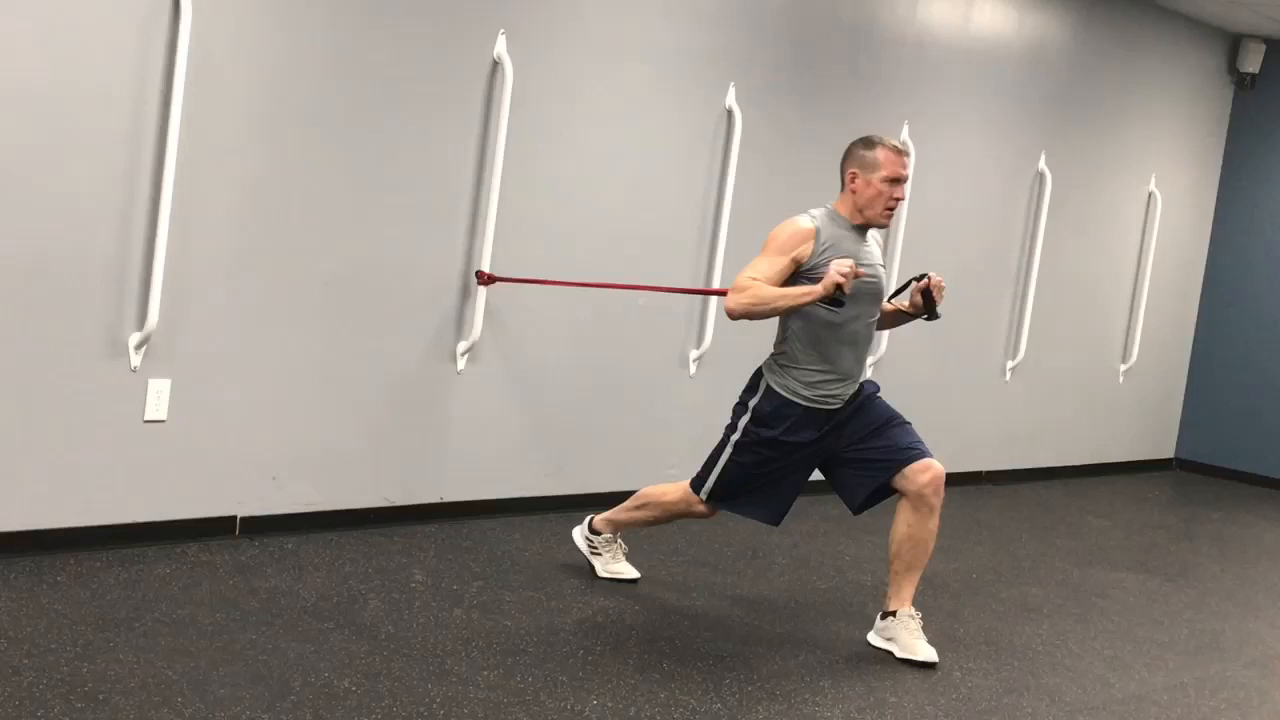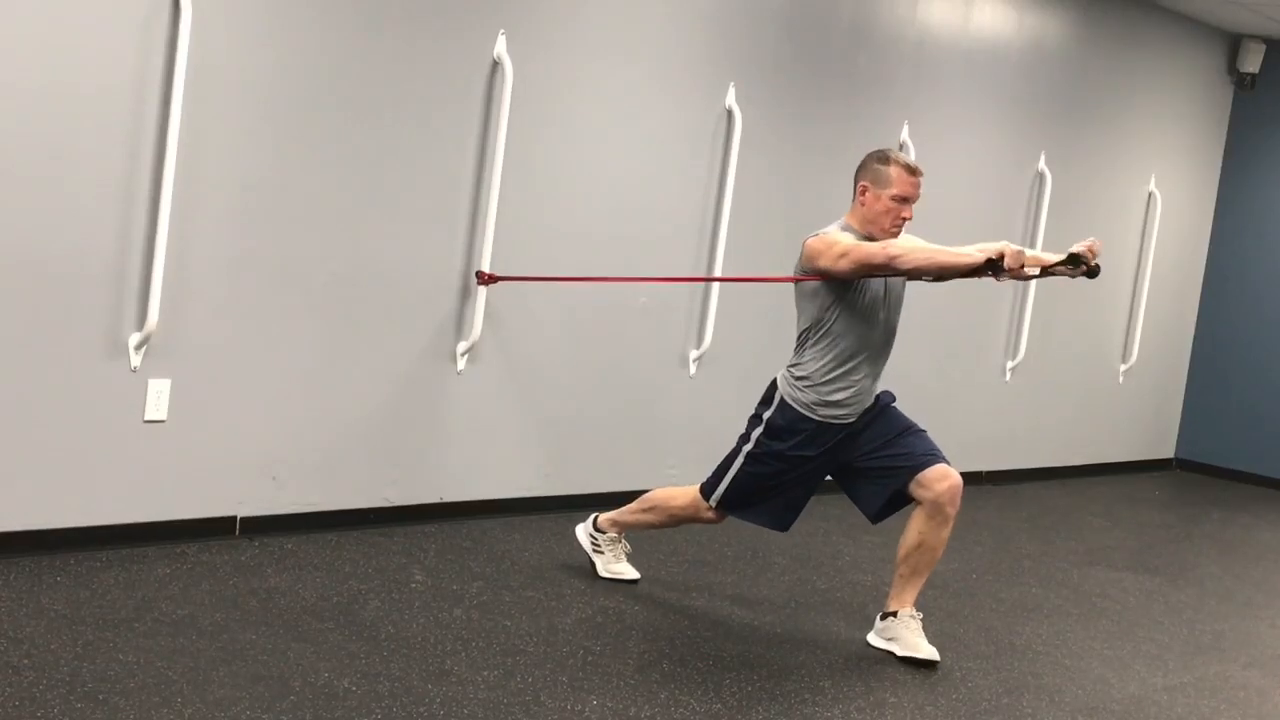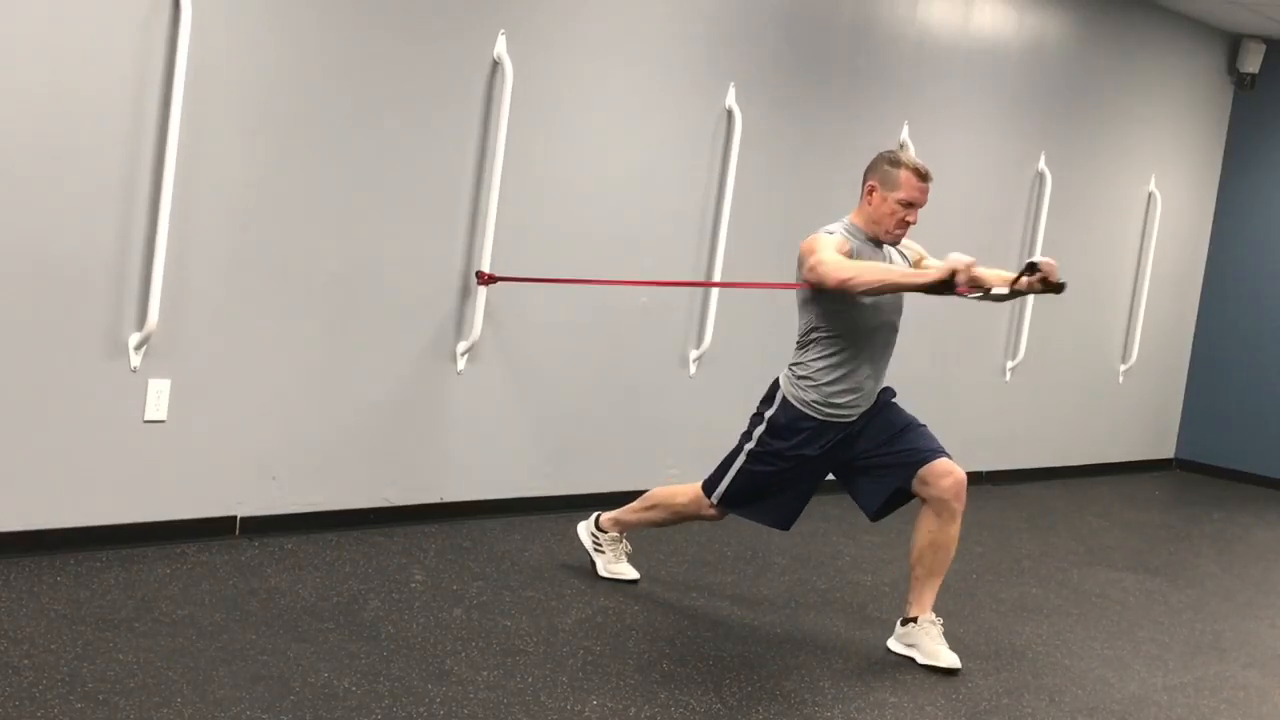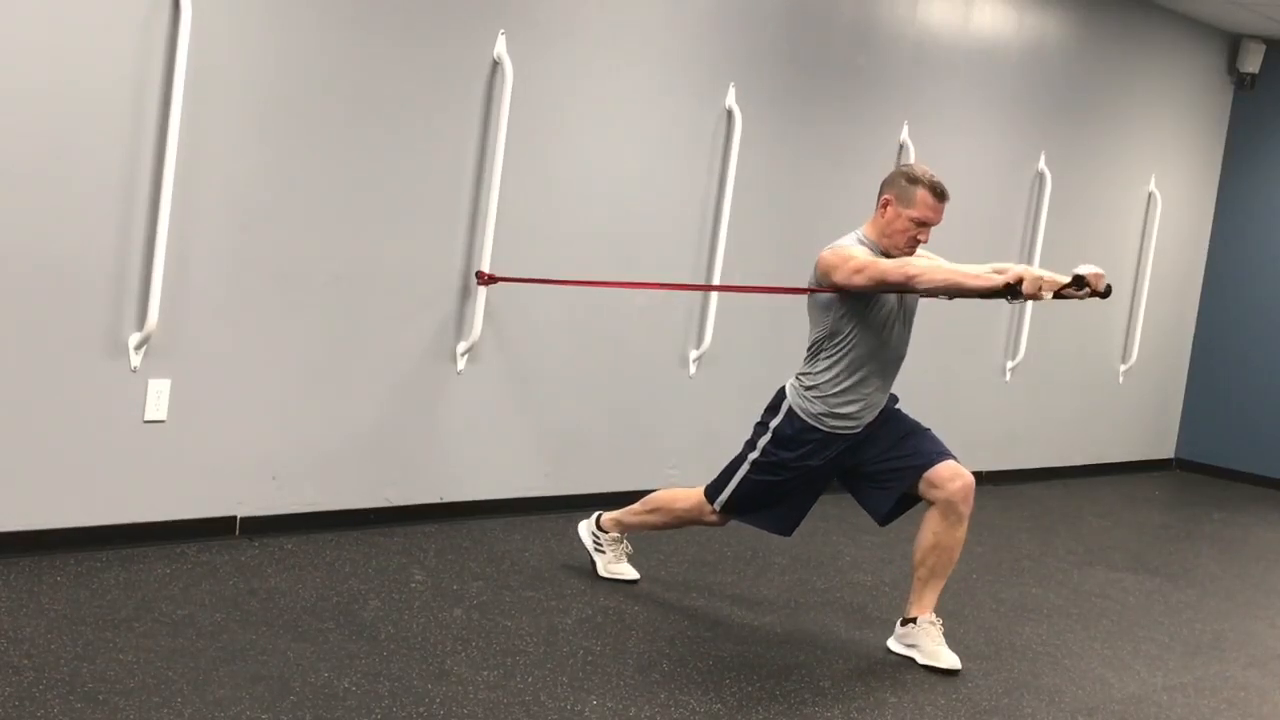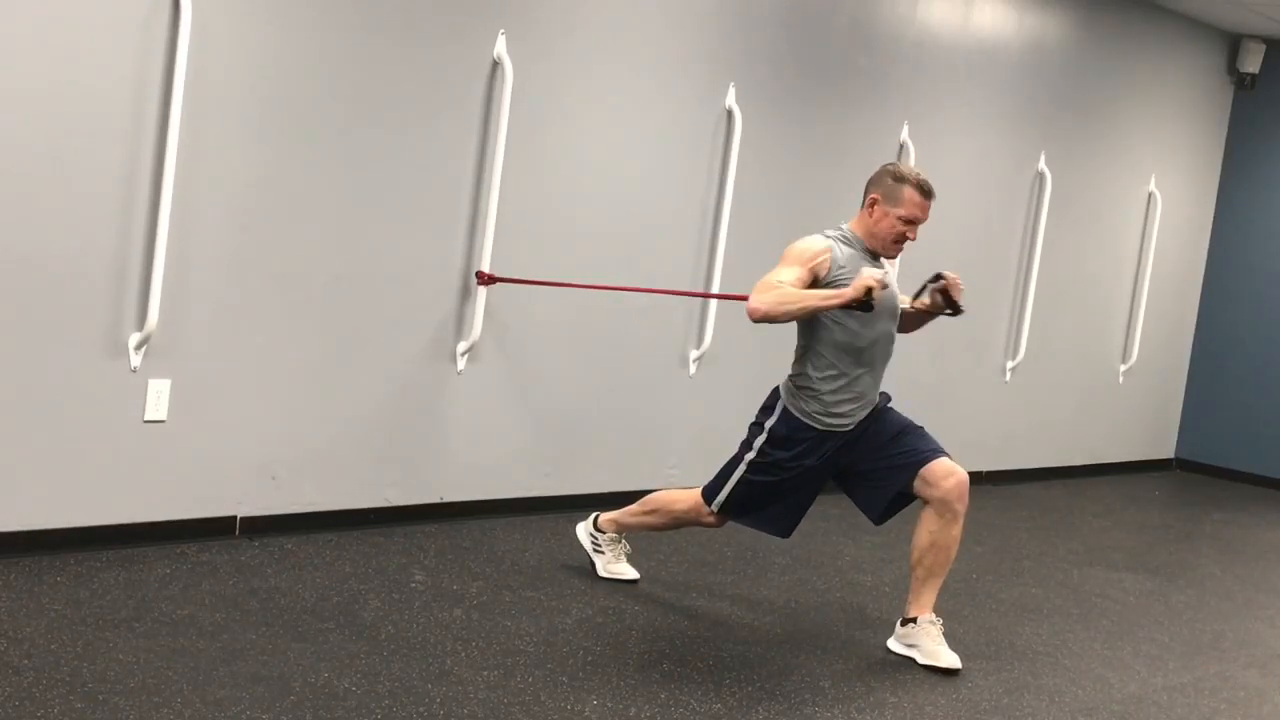
dt=1s
person 1, frame 1
left shoulder: (869, 242)
right shoulder: (803, 232)
right elbow: (739, 302)
left wrist: (910, 309)
right wrist: (819, 290)
left hip: (850, 402)
right hip: (784, 404)
left knee: (926, 480)
right knee: (702, 500)
left ankle: (896, 619)
right ankle: (599, 531)
person 1, frame 2
left shoulder: (898, 245)
right shoulder: (825, 245)
left elbow: (963, 259)
right elbow: (888, 258)
left wrist: (1053, 259)
right wrist: (985, 256)
left hip: (862, 414)
right hip: (798, 416)
left knee: (943, 488)
right knee: (709, 506)
left ankle: (896, 620)
right ankle: (604, 528)
person 1, frame 3
left shoulder: (901, 250)
right shoulder: (829, 243)
left elbow: (969, 278)
right elbow: (842, 278)
left wrist: (1022, 280)
right wrist: (919, 276)
left hip: (868, 412)
right hip: (802, 414)
left knee: (947, 485)
right knee: (711, 502)
left ankle: (915, 626)
right ankle: (605, 527)
person 1, frame 4
left shoulder: (913, 257)
right shoulder: (842, 258)
left elbow: (984, 273)
right elbow: (909, 278)
left wrist: (1065, 281)
right wrist: (1006, 279)
left hip: (872, 420)
right hip: (807, 422)
left knee: (956, 488)
right knee: (716, 508)
left ankle: (916, 626)
right ankle: (607, 527)
person 1, frame 5
left shoulder: (879, 259)
right shoulder: (818, 251)
left elbow: (899, 318)
right elbow: (760, 306)
left wrist: (929, 303)
right wrist: (846, 295)
left hip: (867, 418)
right hip: (802, 422)
left knee: (950, 486)
right knee: (710, 510)
left ankle: (916, 625)
right ankle: (604, 527)
